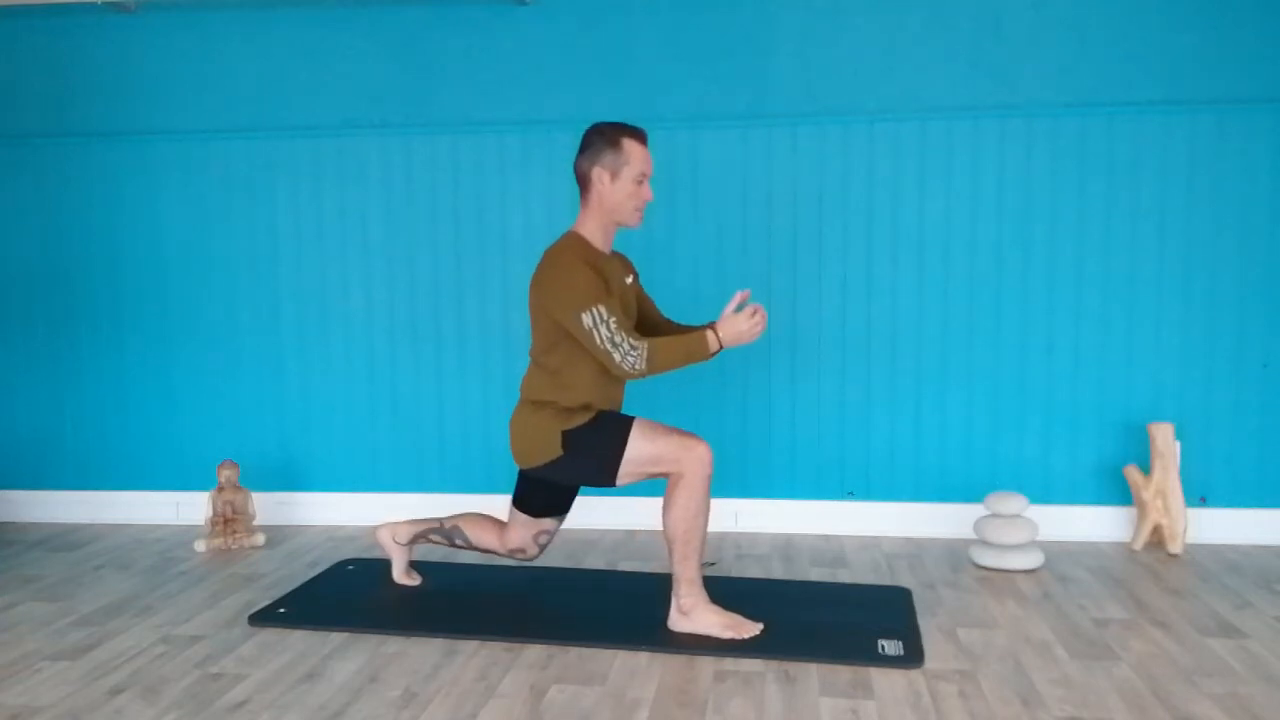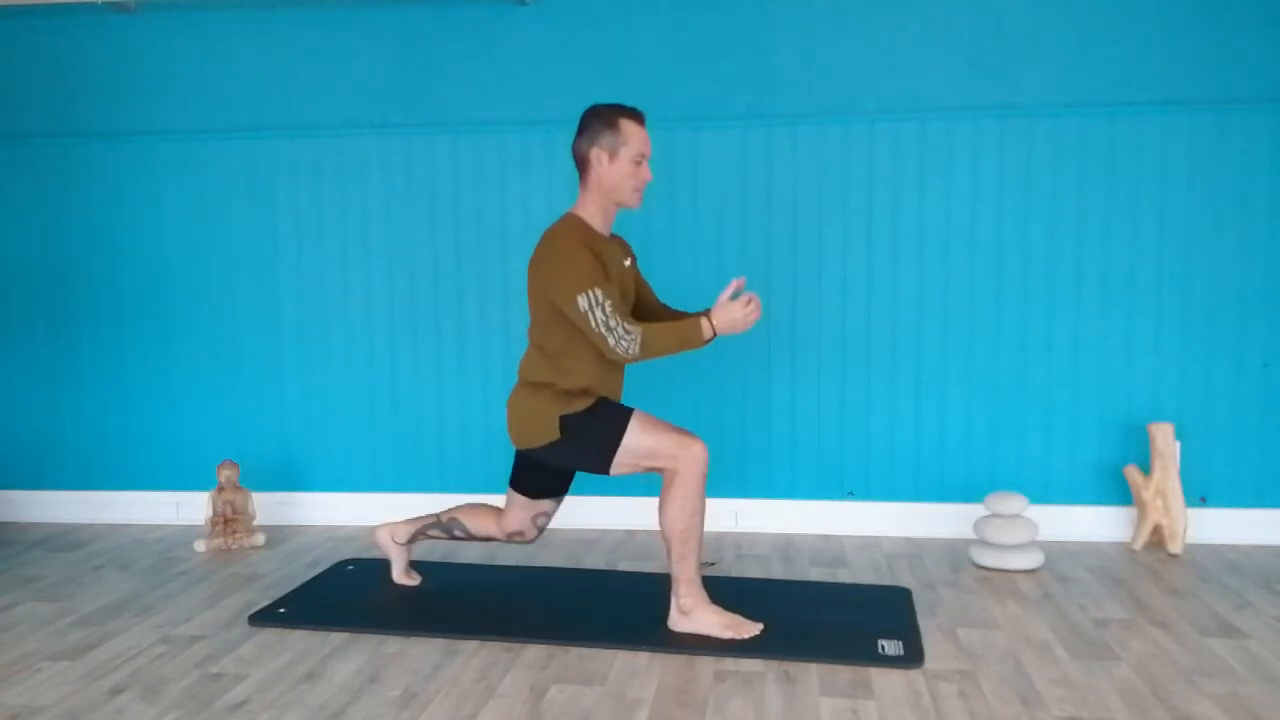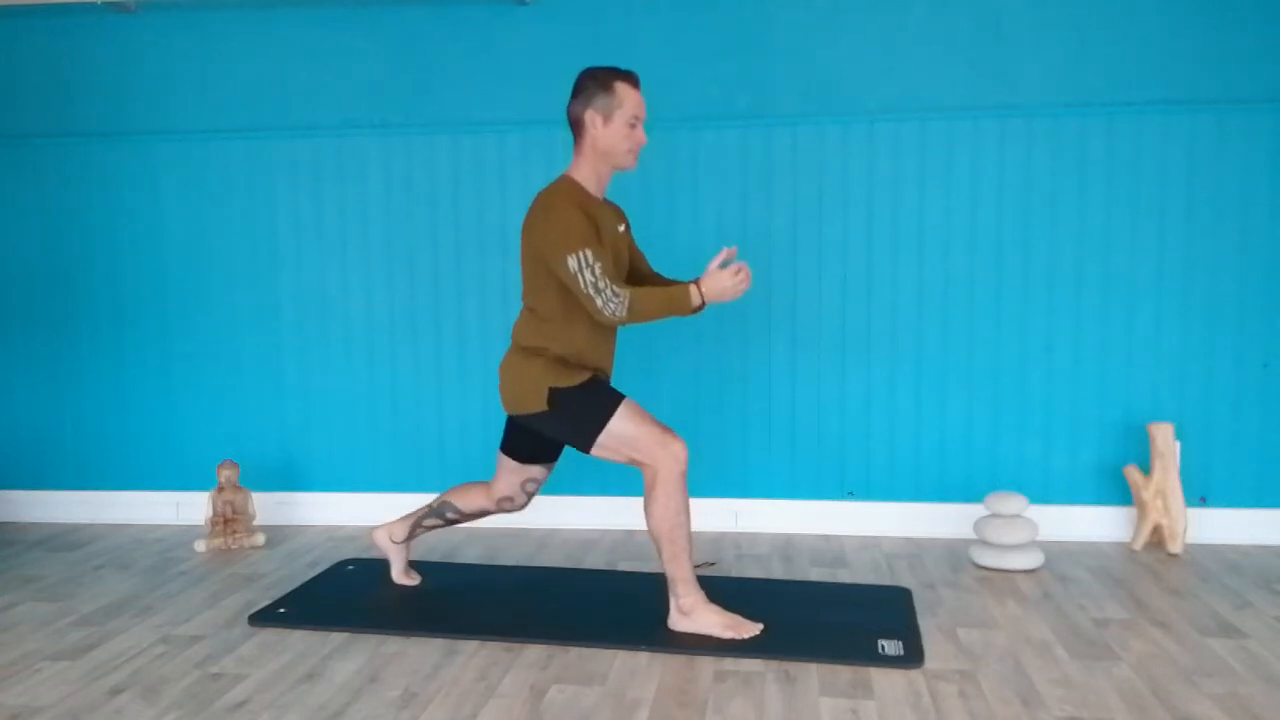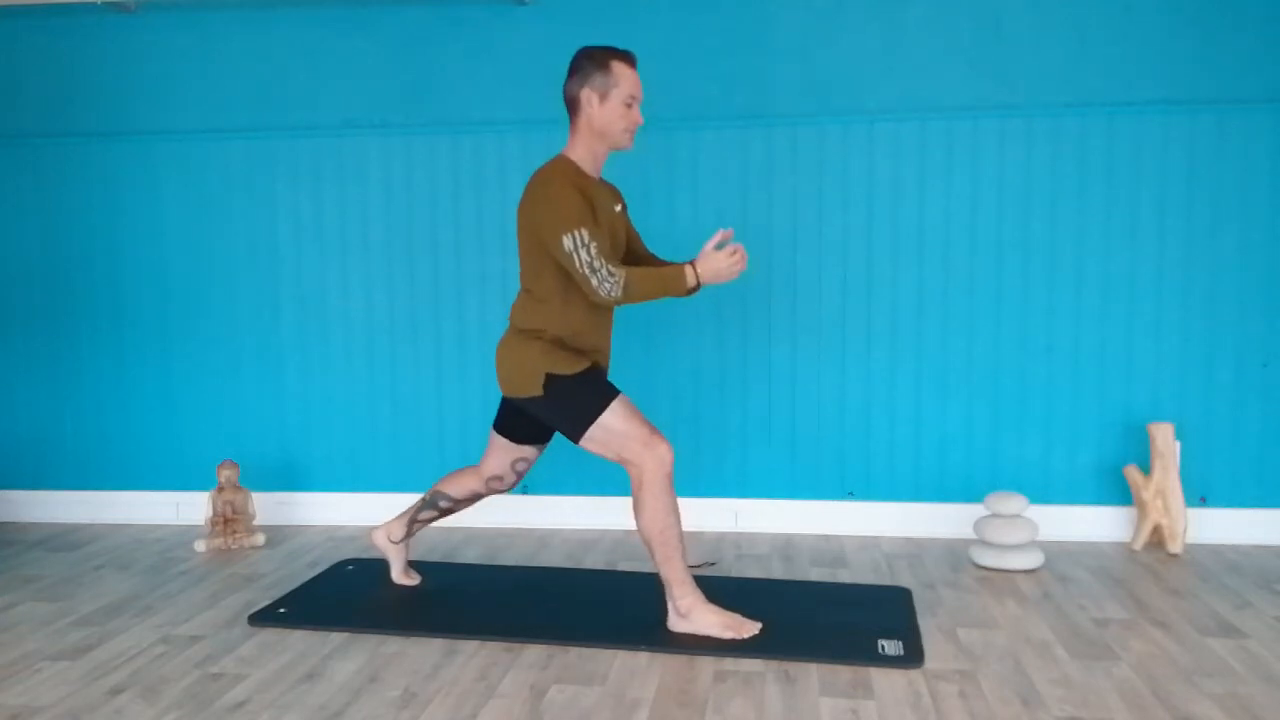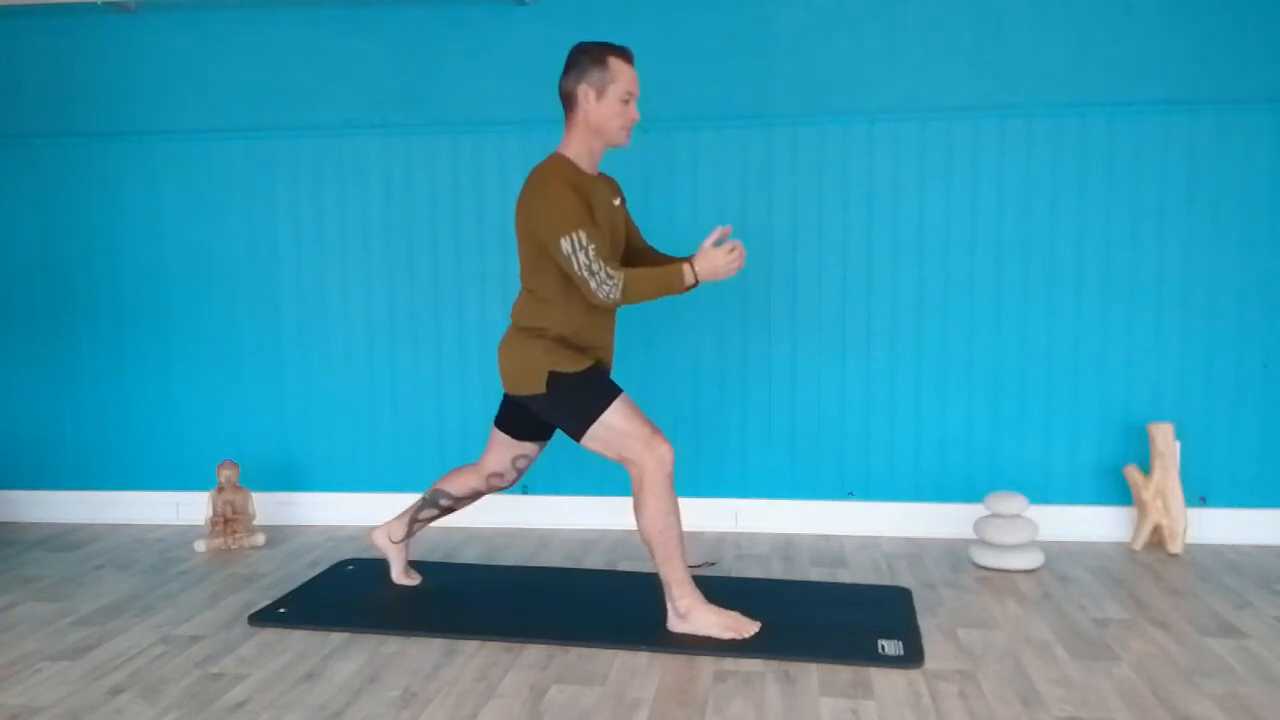
dt=0.3s
person 1, frame 1
left shoulder: (616, 267)
right shoulder: (568, 268)
left elbow: (659, 333)
right elbow: (628, 358)
left wrist: (716, 329)
right wrist: (717, 339)
left hip: (564, 428)
right hip: (556, 429)
left knee: (516, 545)
right knee: (692, 456)
left ankle: (401, 535)
right ankle: (689, 605)
person 1, frame 2
left shoulder: (615, 249)
right shoulder: (566, 249)
left elbow: (652, 316)
right elbow: (621, 341)
left wrist: (711, 315)
right wrist: (710, 327)
left hip: (558, 409)
right hip: (556, 411)
left knee: (516, 528)
right knee: (687, 454)
left ankle: (401, 535)
right ankle: (689, 606)
person 1, frame 3
left shoulder: (609, 215)
right shoulder: (559, 211)
left elbow: (646, 285)
right elbow: (611, 305)
left wrist: (700, 287)
right wrist: (700, 294)
left hip: (554, 379)
right hip: (547, 379)
left knee: (504, 496)
right knee: (667, 453)
left ankle: (398, 533)
right ankle: (687, 605)
person 1, frame 4
left shoulder: (604, 194)
right shoulder: (556, 189)
left elbow: (639, 265)
right elbow: (606, 284)
left wrist: (697, 268)
right wrist: (696, 275)
left hip: (552, 362)
right hip: (545, 363)
left knee: (495, 476)
right knee: (653, 455)
left ankle: (395, 533)
right ankle: (686, 607)
person 1, frame 5
left shoulder: (603, 189)
right shoulder: (553, 189)
left elbow: (639, 259)
right elbow: (603, 285)
left wrist: (697, 263)
right wrist: (694, 272)
left hip: (552, 359)
right hip: (548, 360)
left knee: (495, 473)
right knee: (653, 454)
left ankle: (395, 533)
right ankle: (685, 607)
